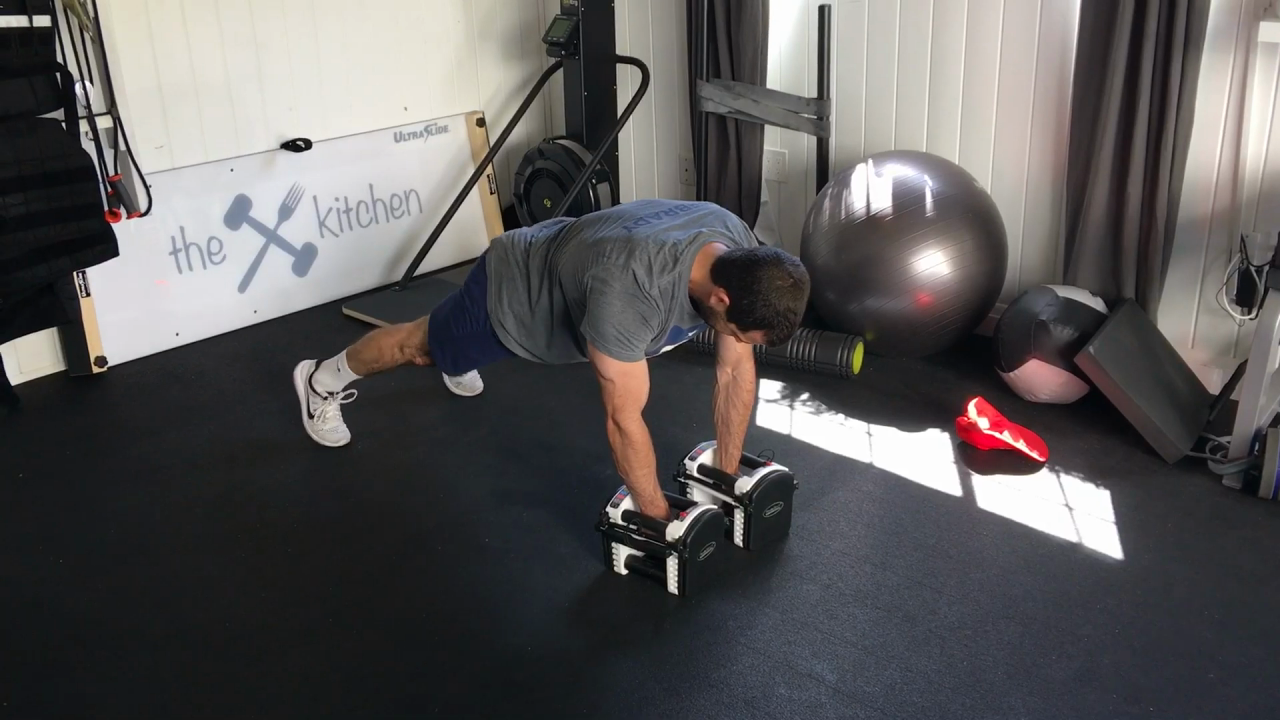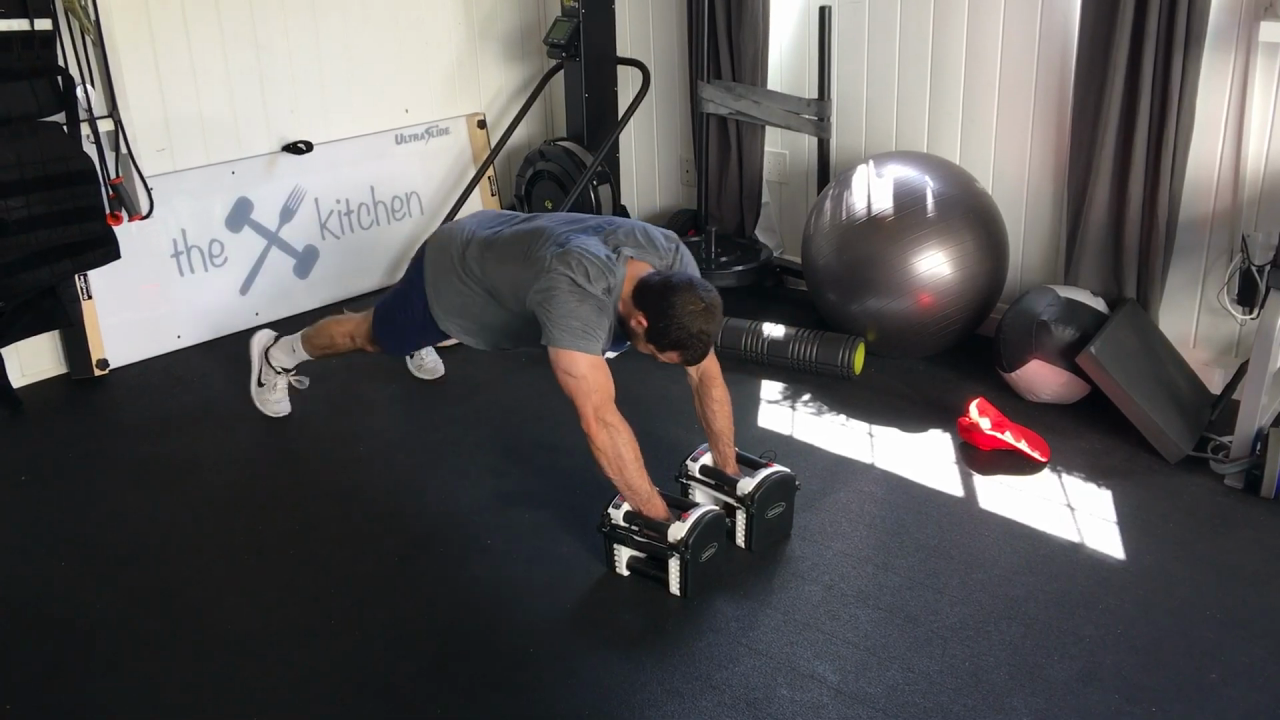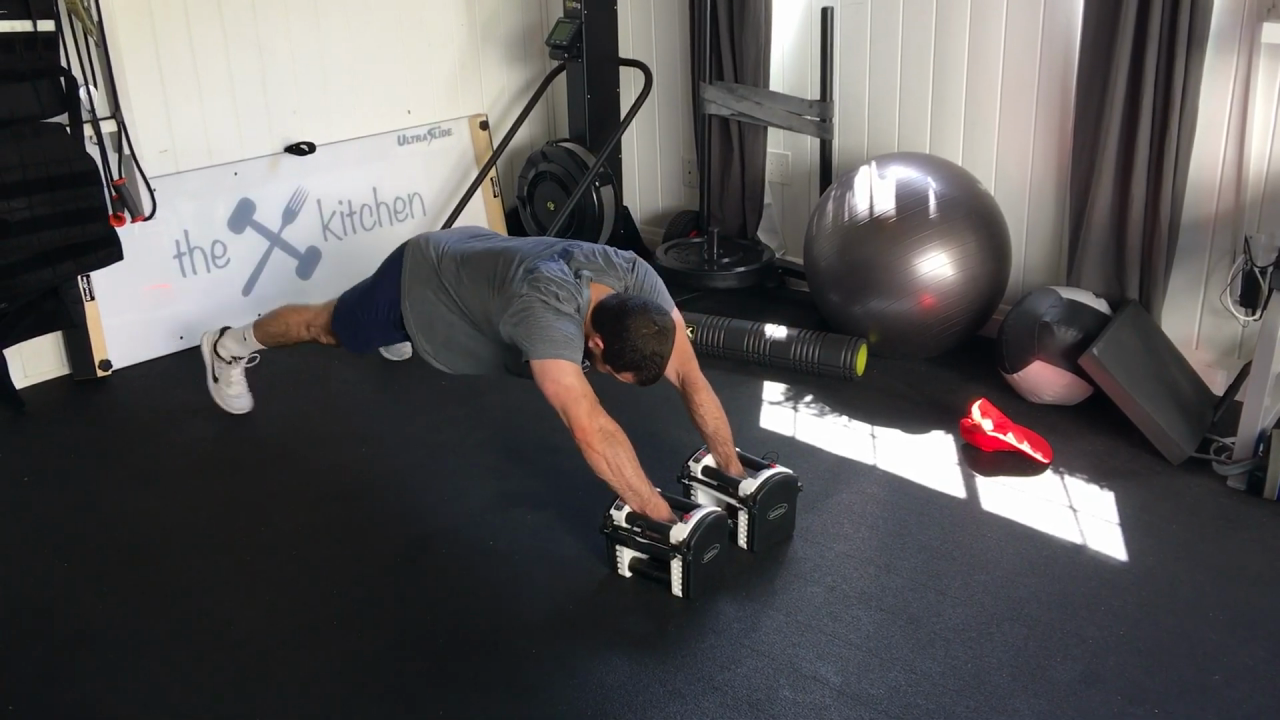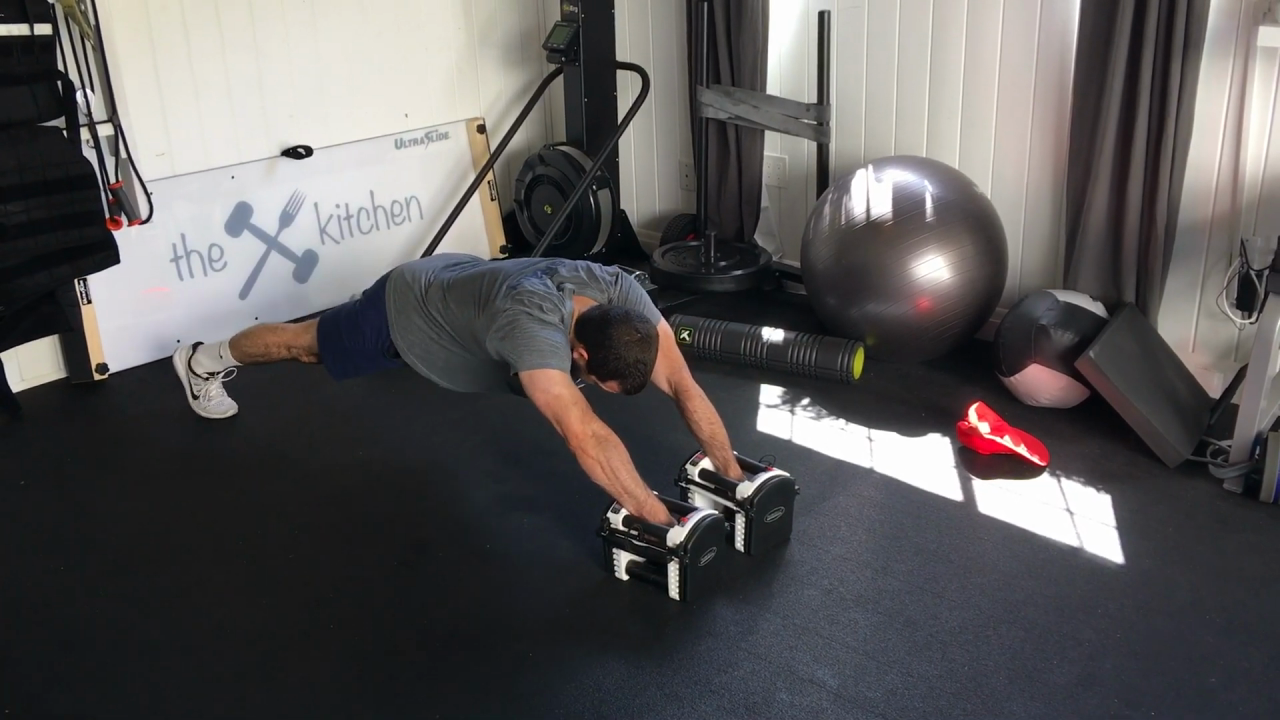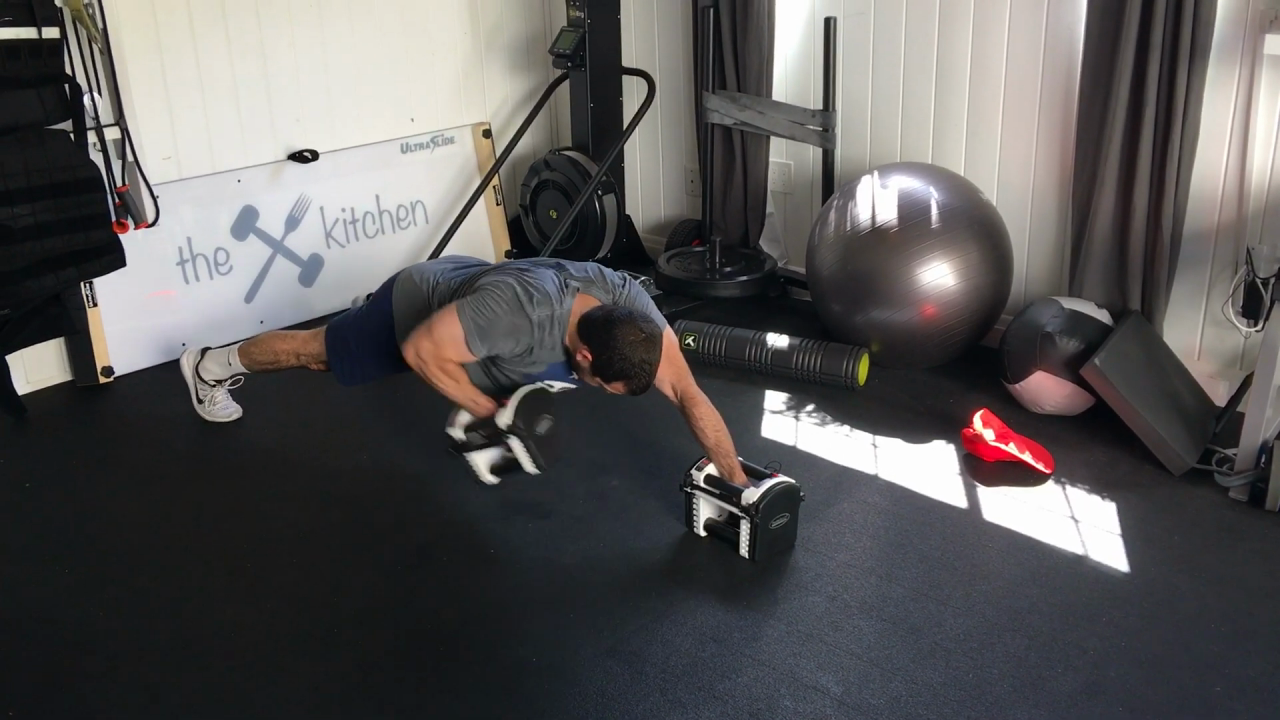
dt=1s
person 1, frame 1
left shoulder: (741, 251)
right shoulder: (629, 287)
left elbow: (736, 372)
right elbow: (624, 420)
left wrist: (727, 479)
right wrist: (660, 521)
left hip: (562, 271)
right hip: (514, 286)
right knee: (420, 343)
left ankle: (454, 361)
right ankle: (322, 380)
person 1, frame 2
left shoulder: (672, 260)
right shoulder: (576, 296)
left elbow: (706, 373)
right elbow: (599, 421)
left wrist: (730, 474)
right wrist: (661, 520)
left hip: (496, 242)
right hip: (451, 267)
right knee: (372, 332)
left ankle: (418, 346)
right ankle: (278, 355)
person 1, frame 3
left shoulder: (639, 281)
right shoulder: (547, 313)
left elbow: (691, 378)
right elbow: (590, 429)
left wrist: (734, 472)
right wrist: (664, 520)
left hip: (470, 257)
right hip: (422, 274)
right knee: (330, 325)
left ankle: (392, 336)
right ankle: (231, 346)
person 1, frame 4
left shoulder: (623, 294)
right shoulder: (533, 326)
left elbow: (684, 386)
right elbow: (585, 436)
left wrist: (734, 477)
right wrist: (662, 523)
left hip: (458, 280)
right hip: (408, 307)
right knee: (307, 343)
left ankle: (351, 310)
right ankle: (205, 360)
person 1, frame 5
left shoulder: (627, 301)
right shoulder: (521, 314)
left elbow: (687, 392)
right elbow: (418, 351)
left wrist: (738, 482)
right wrist: (490, 415)
left hip: (460, 297)
right hip: (413, 311)
right knee: (316, 352)
left ankle: (367, 314)
right ankle: (212, 364)
